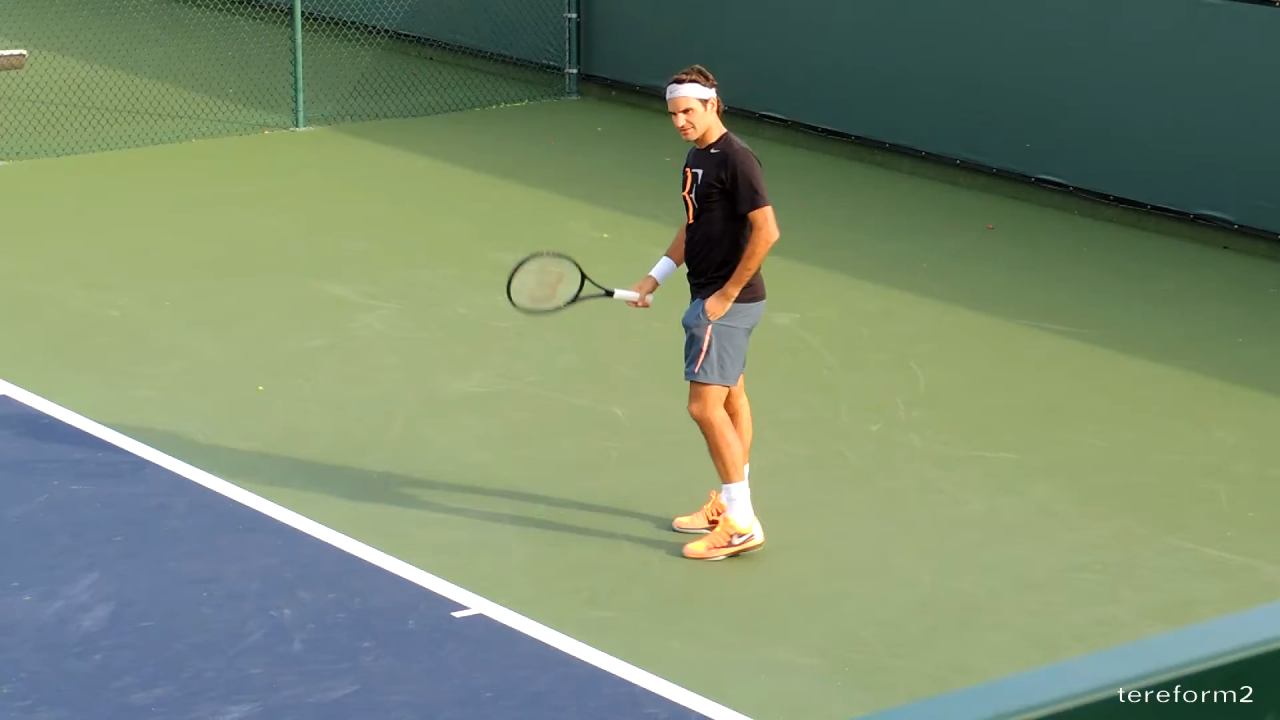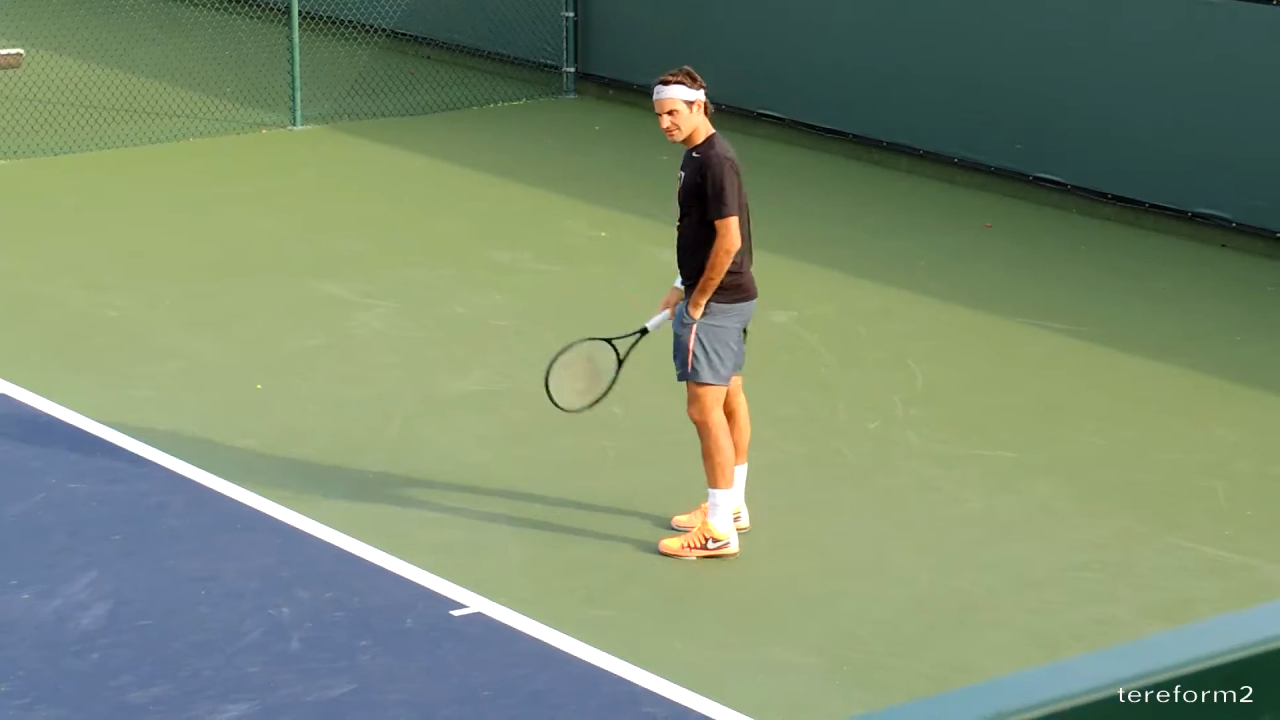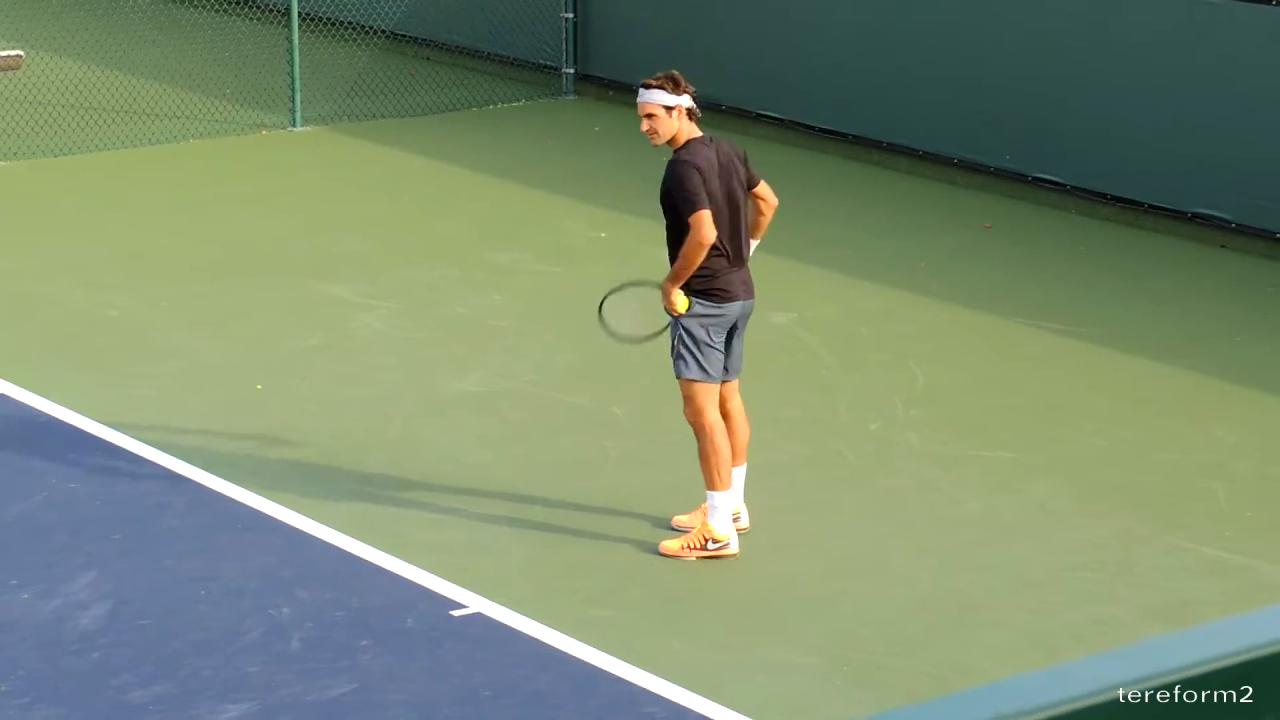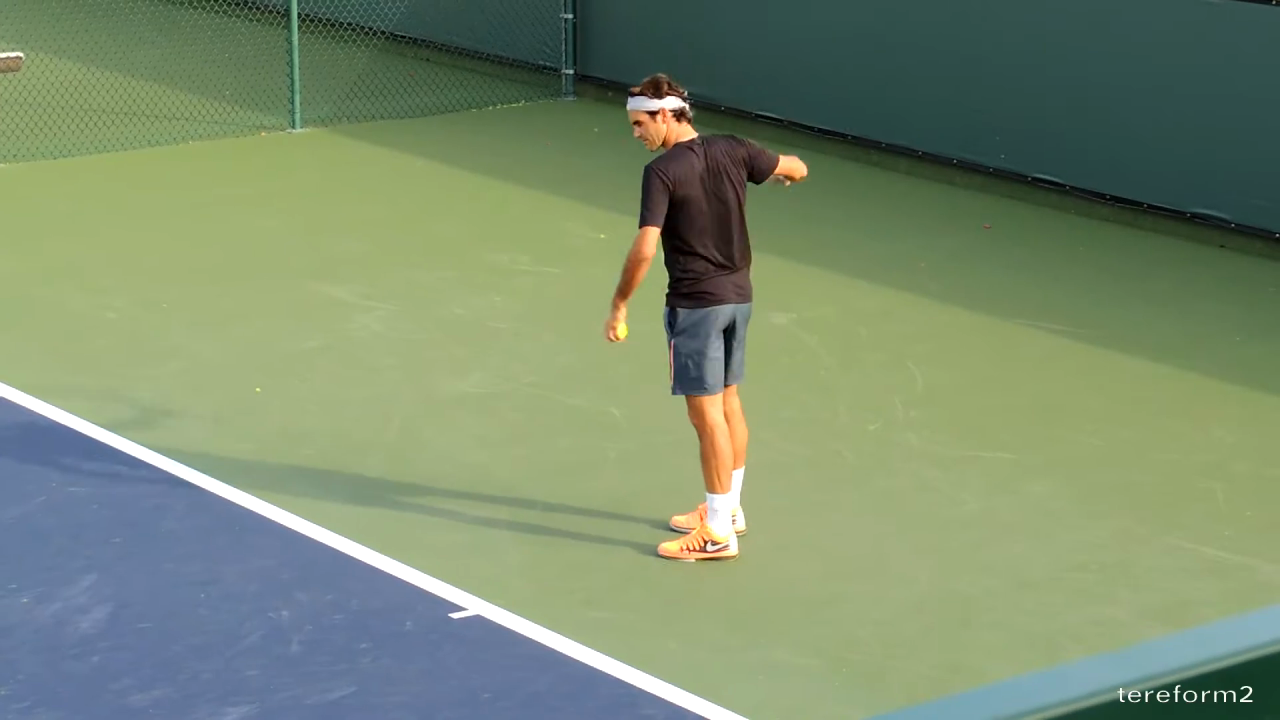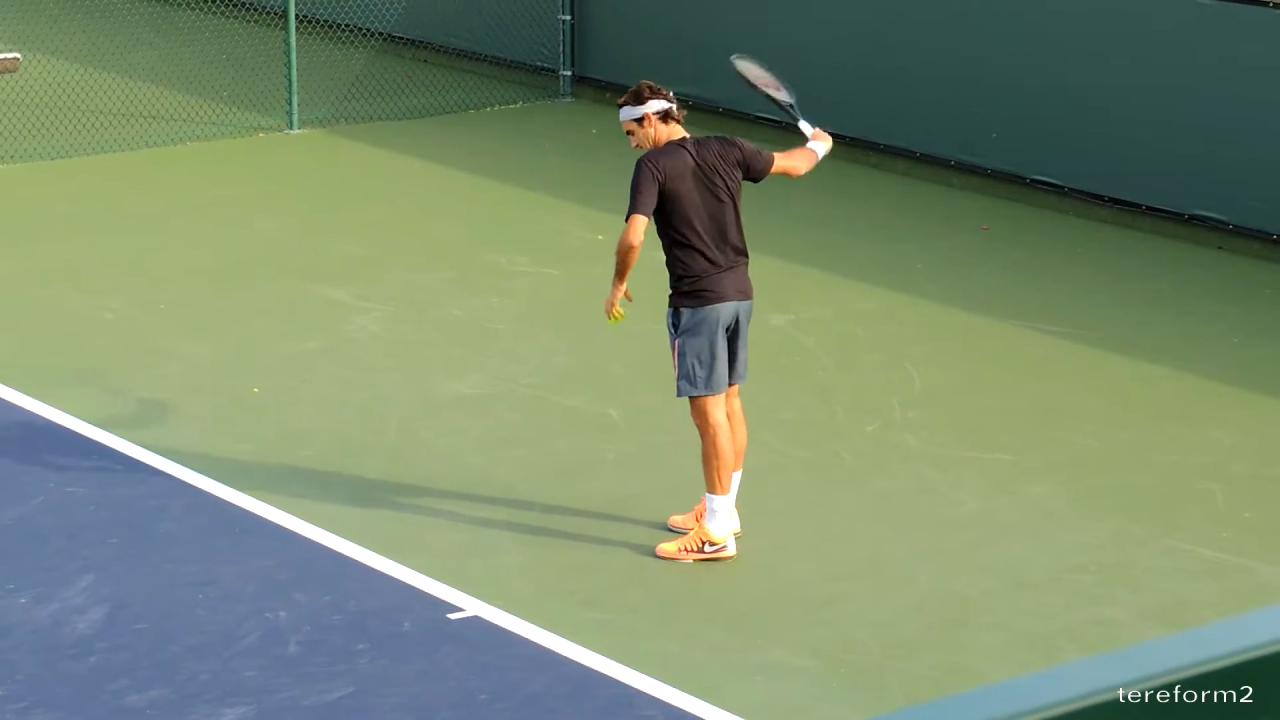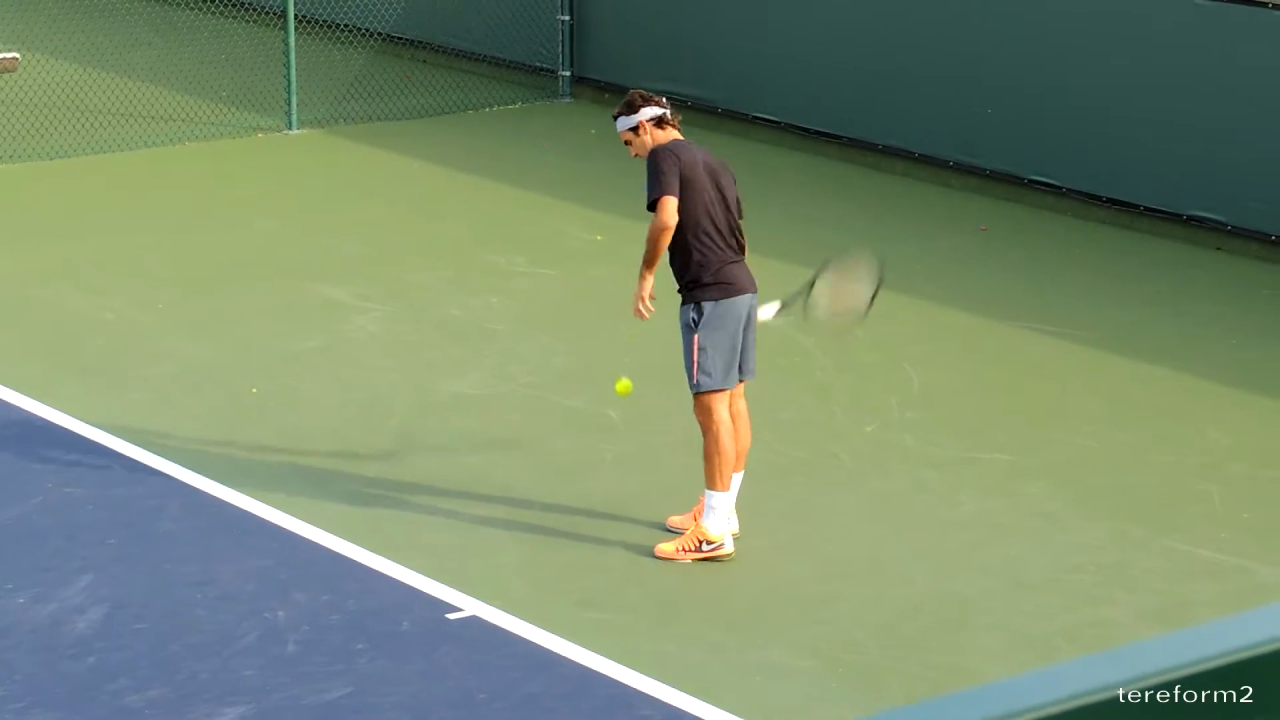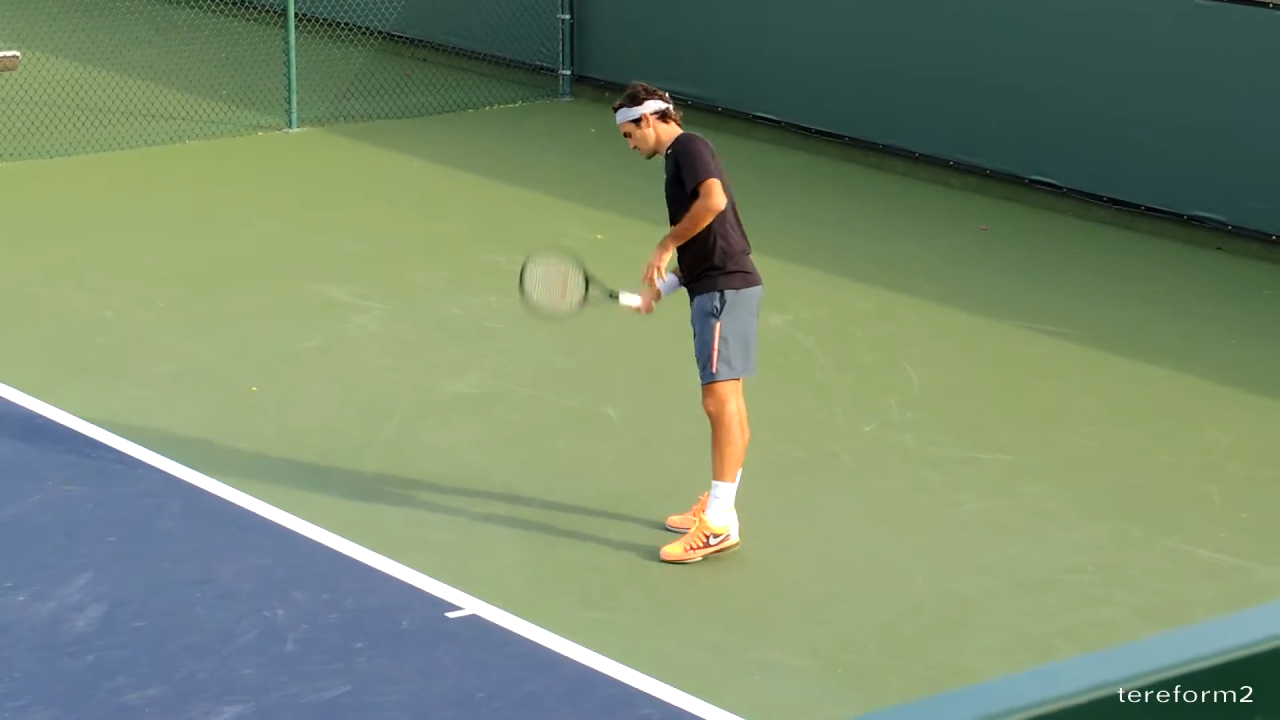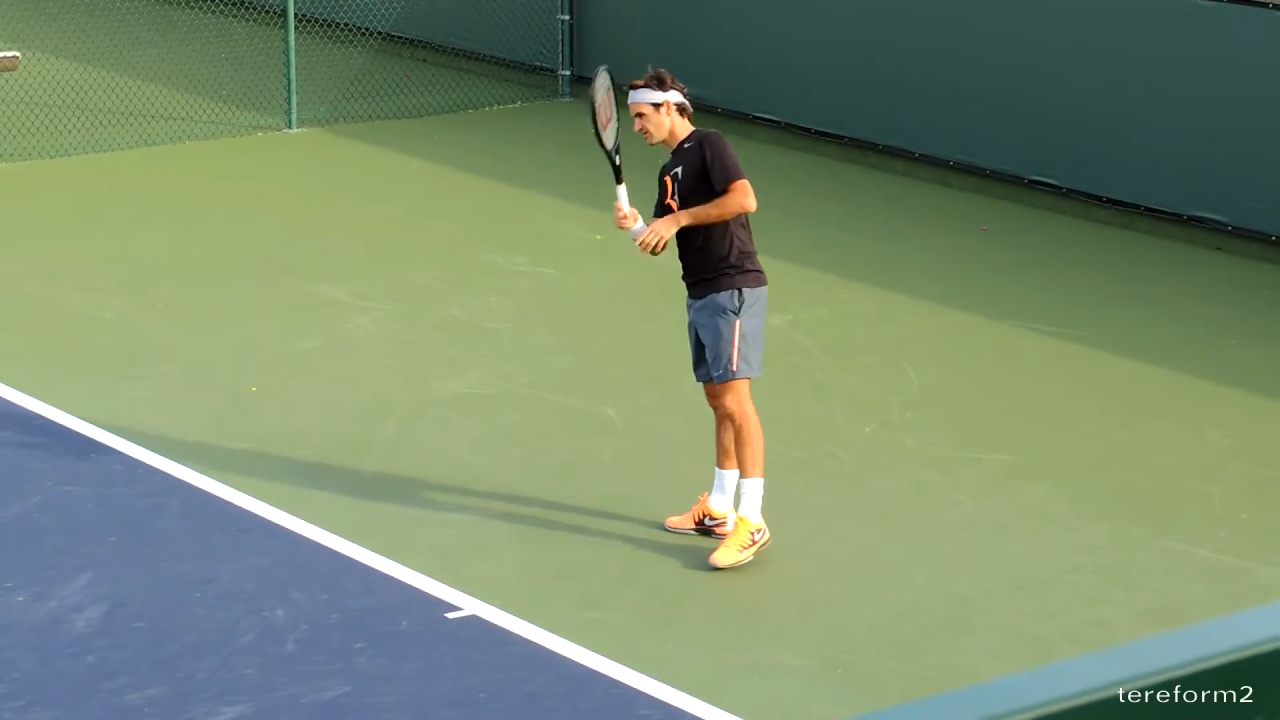
dt=0.2s
person 1, frame 1
left shoulder: (737, 157)
right shoulder: (696, 156)
left elbow: (765, 231)
left wrist: (724, 296)
right wrist: (657, 275)
left hip: (728, 301)
right hip: (710, 296)
left knee: (705, 407)
right knee: (731, 401)
left ankle: (740, 525)
right ankle: (732, 507)
person 1, frame 2
left shoulder: (713, 161)
right shoulder: (704, 155)
left elbow: (729, 240)
left wrist: (698, 298)
right wrist: (680, 289)
left hip: (716, 302)
right hip: (732, 296)
left knee: (704, 409)
right knee: (729, 399)
left ankle: (719, 530)
right ankle: (731, 506)
person 1, frame 3
left shoulder: (683, 164)
right shoulder: (727, 150)
left elbow: (704, 233)
right elbow: (767, 200)
left wrist: (671, 285)
left hip: (702, 301)
right hip: (739, 293)
left knee: (701, 410)
right knee: (728, 399)
left ankle: (719, 530)
right ankle: (732, 506)
person 1, frame 4
left shoulder: (662, 171)
right shoulder: (734, 148)
left elbow: (644, 248)
right elbow: (795, 171)
left wrist: (618, 305)
right wrist: (791, 161)
left hip: (695, 303)
right hip: (739, 294)
left knee: (706, 414)
right knee: (728, 402)
left ankle: (718, 533)
right ankle: (727, 509)
person 1, frame 5
left shoulder: (652, 164)
right shoulder: (726, 148)
left elbow: (633, 236)
right elbow: (793, 166)
left wrist: (619, 283)
right wrist: (817, 146)
left hip: (697, 302)
right hip: (738, 292)
left knee: (708, 414)
right knee: (728, 403)
left ankle: (716, 533)
right ankle: (722, 509)
person 1, frame 6
left shoulder: (666, 156)
right shoulder: (712, 162)
left elbow: (667, 218)
left wrist: (645, 276)
left hip: (713, 296)
right hip: (737, 290)
left knee: (712, 410)
right knee: (731, 404)
left ankle: (713, 533)
right ankle: (721, 511)
person 1, frame 7
left shoulder: (689, 145)
right shoulder: (679, 161)
left elbow: (716, 199)
left wrist: (667, 244)
right wrist: (660, 284)
left hip: (726, 289)
right hip: (714, 290)
left knee: (720, 402)
right knee: (727, 400)
left ankle: (718, 524)
right ankle: (718, 508)
person 1, frame 8
left shoulder: (709, 143)
right shoulder: (669, 170)
left elbow: (745, 199)
right elbow: (656, 243)
left wrist: (677, 218)
right wrist: (634, 226)
left hip: (734, 290)
right hip: (701, 296)
left knee: (735, 401)
right knee: (717, 400)
left ankle: (751, 521)
right ankle: (718, 509)
